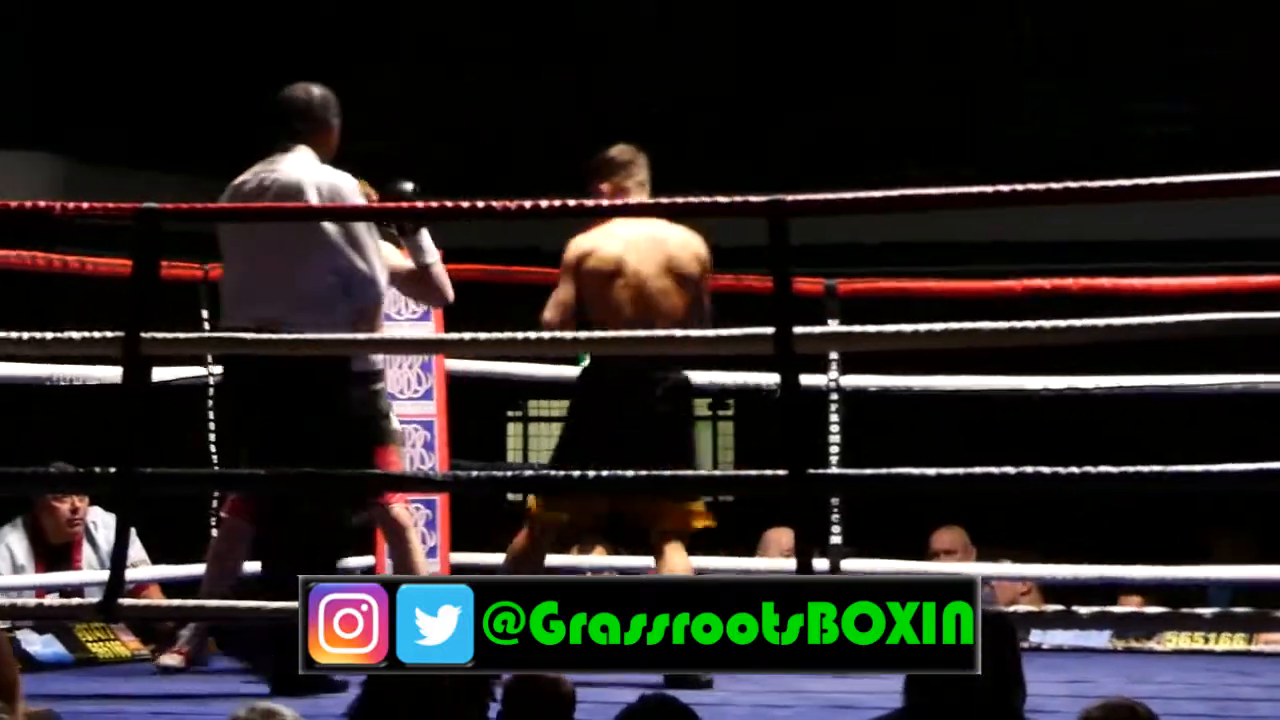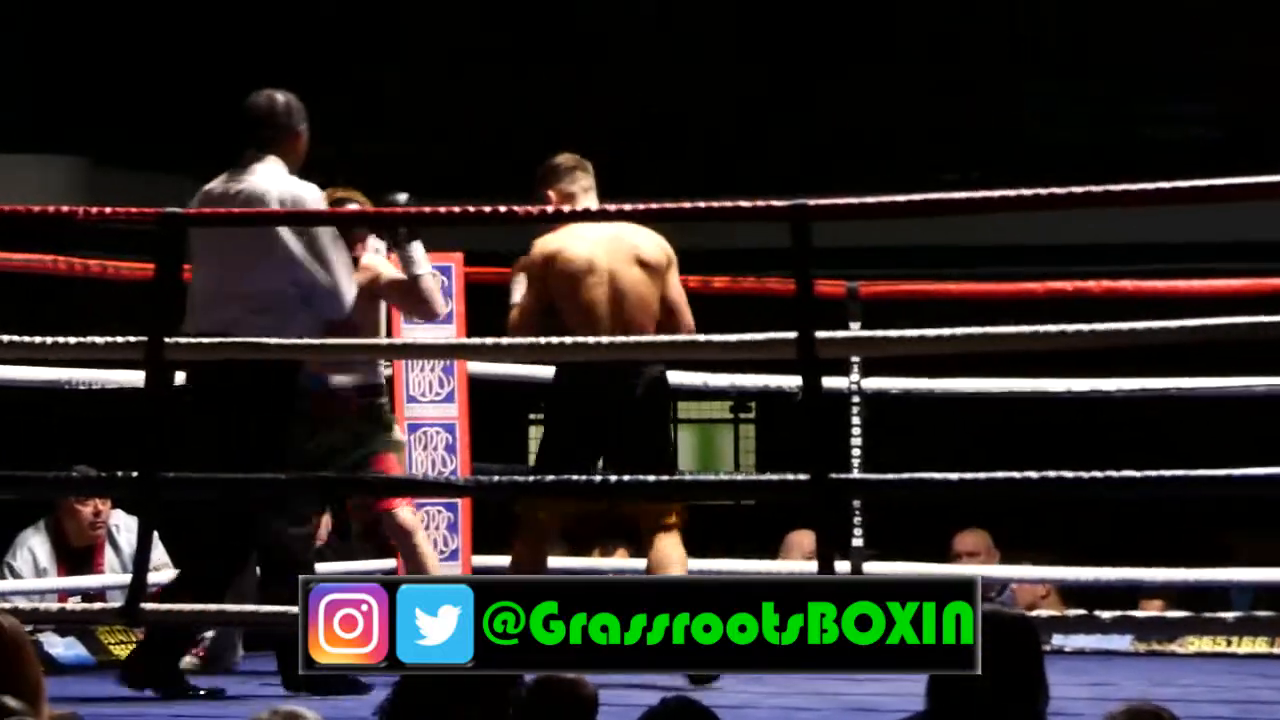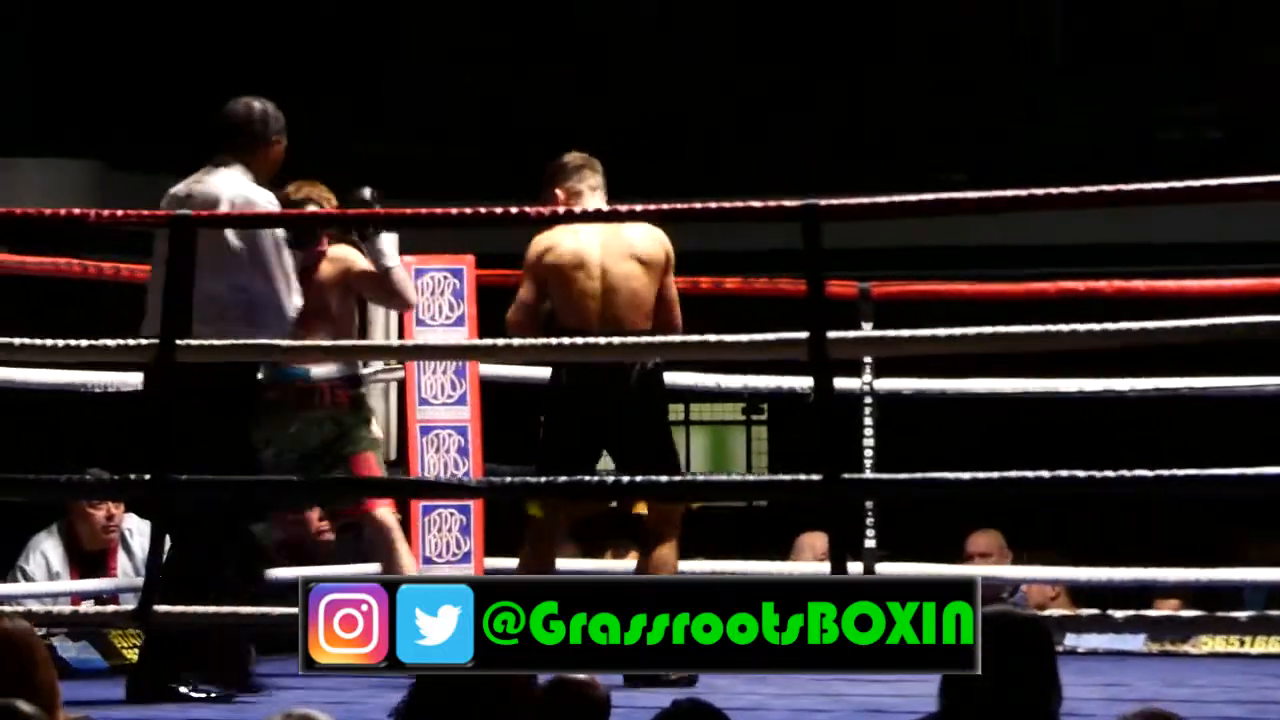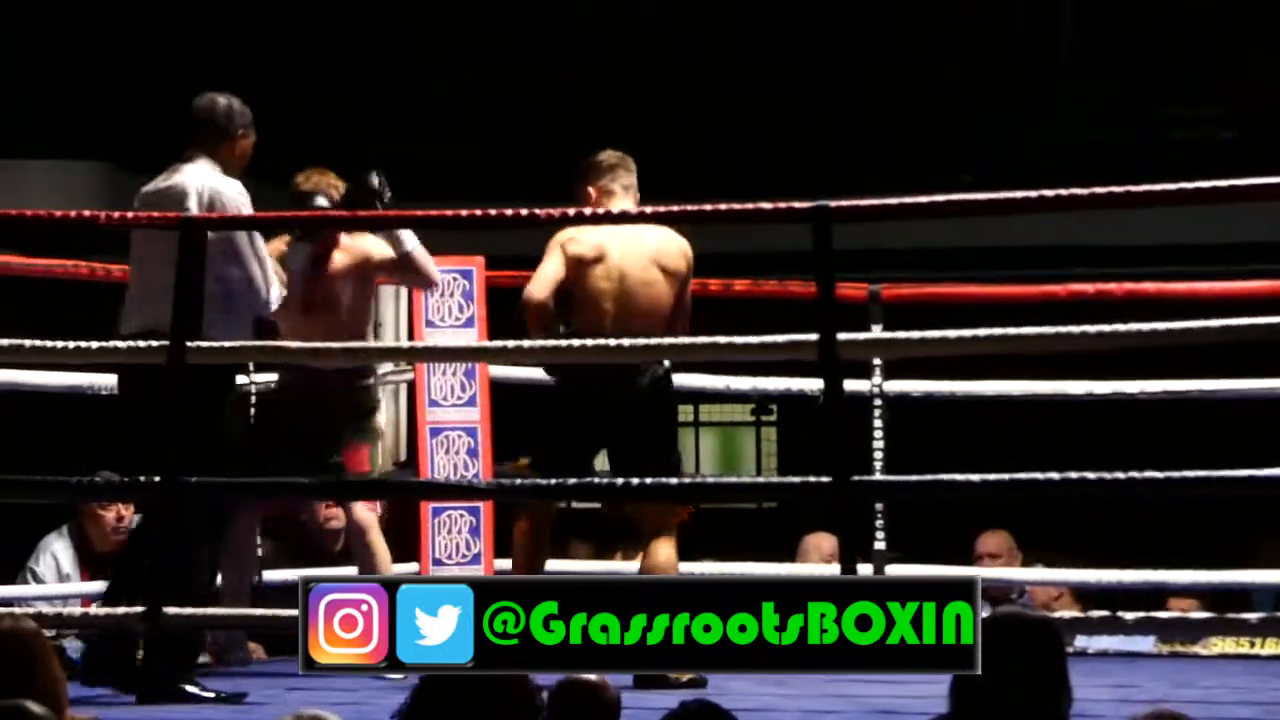
dt=0.2s
person 1, frame 1
left shoulder: (238, 191)
right shoulder: (333, 186)
left elbow: (238, 278)
right elbow: (371, 285)
left hip: (248, 361)
right hip: (310, 363)
left knee: (281, 512)
right knee: (328, 509)
left ankle: (287, 656)
right ankle: (283, 644)
person 1, frame 2
left shoulder: (209, 195)
right shoulder: (299, 195)
left elbow: (212, 280)
right elbow: (336, 297)
left hip: (210, 366)
right hip: (264, 372)
left knee: (259, 516)
right knee: (260, 520)
left ankle: (304, 658)
right ankle: (160, 652)
person 1, frame 3
left shoulder: (178, 196)
right shoulder: (252, 199)
right elbow: (279, 307)
right wrist: (280, 311)
left hip: (172, 365)
right hip: (217, 371)
left knee: (225, 512)
right knee: (215, 522)
left ankle: (219, 654)
right ankle: (163, 667)
person 1, frame 4
left shoulder: (150, 193)
right shoulder: (223, 191)
right elbow: (256, 294)
right wrist: (275, 284)
left hip: (144, 361)
right hip: (194, 365)
left knee: (167, 511)
right knee: (200, 514)
left ankle: (110, 648)
right ankle: (168, 669)
person 2, frame 1
left shoulder: (586, 246)
right shoulder: (691, 245)
left elbow: (554, 327)
right elbow: (700, 331)
left wrist: (564, 282)
left hip: (604, 389)
right hip: (665, 390)
left knee: (545, 522)
right knee: (669, 533)
person 2, frame 2
left shoulder: (549, 248)
right shoulder: (654, 242)
left elbow: (523, 333)
right elbow: (683, 331)
left wrist: (520, 287)
left hip: (581, 388)
right hip: (643, 388)
left knee: (538, 520)
right knee: (661, 523)
person 2, frame 3
left shoulder: (546, 245)
right shoulder: (654, 238)
left elbow: (521, 326)
right elbow: (673, 326)
left hip: (576, 384)
right hip: (638, 382)
left knee: (545, 521)
right knee: (663, 519)
person 2, frame 4
left shoulder: (572, 238)
right shoulder: (676, 247)
left elbow: (535, 302)
right elbow: (677, 332)
left wrist: (554, 337)
left hip: (582, 383)
right hip: (645, 385)
left knee: (536, 507)
right knee: (660, 523)
person 3, frame 1
left shoulder: (377, 252)
left elbow: (440, 297)
left wrist: (418, 234)
left knee: (394, 515)
right knee: (240, 521)
right ankle: (196, 635)
person 3, frame 2
left shoulder: (373, 267)
left elbow: (432, 310)
left wrist: (409, 245)
left hip: (362, 407)
right hip: (308, 406)
left knee: (403, 521)
person 3, frame 3
left shoulder: (346, 259)
left elbow: (406, 300)
left wrist: (376, 237)
right wrist: (294, 255)
left hip: (342, 404)
right hip: (283, 403)
left knee: (380, 519)
person 3, frame 4
left shoulder: (362, 248)
right shoulder: (278, 253)
left elbow: (429, 279)
right elbow: (284, 319)
right wrist: (303, 248)
left hip: (349, 388)
right hip: (294, 387)
left knee: (359, 517)
